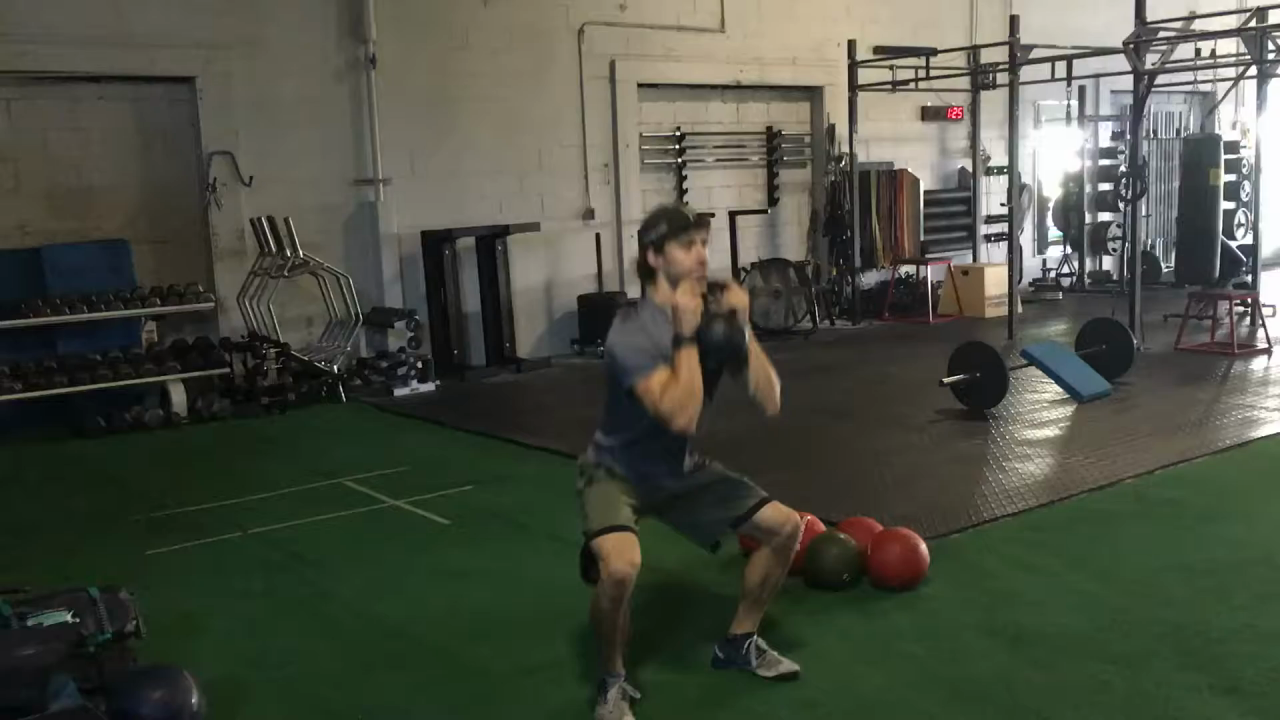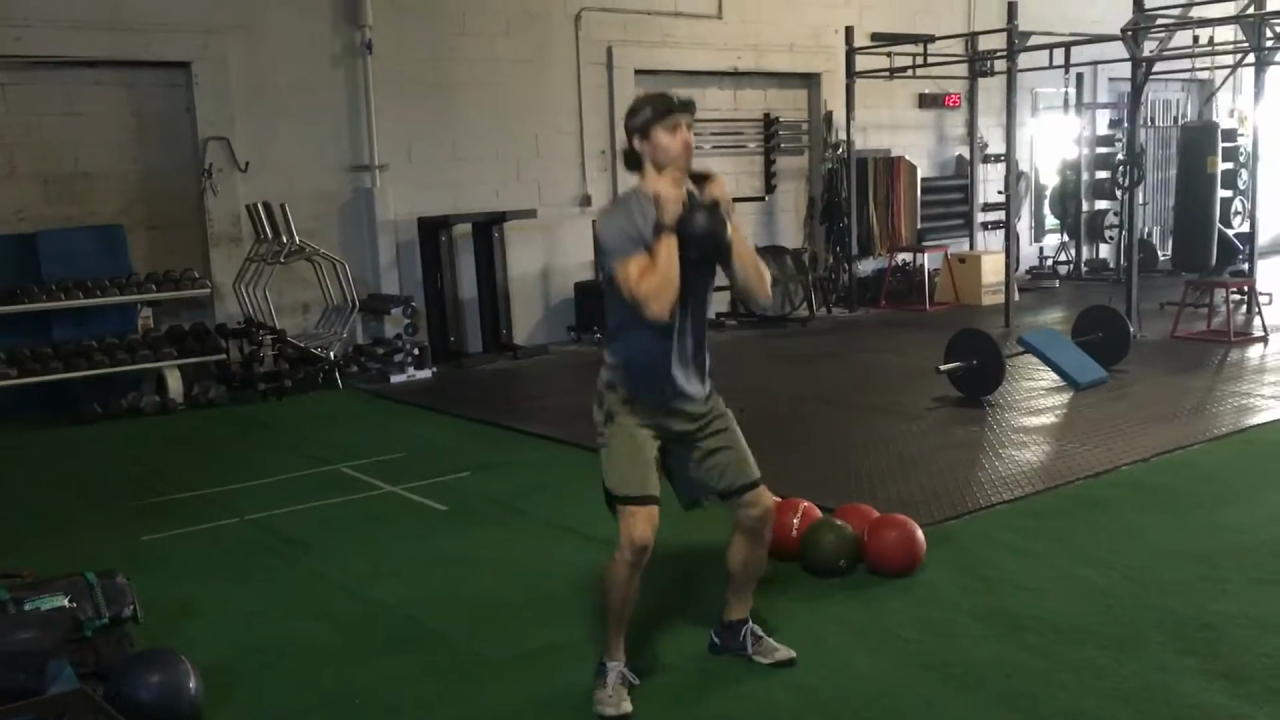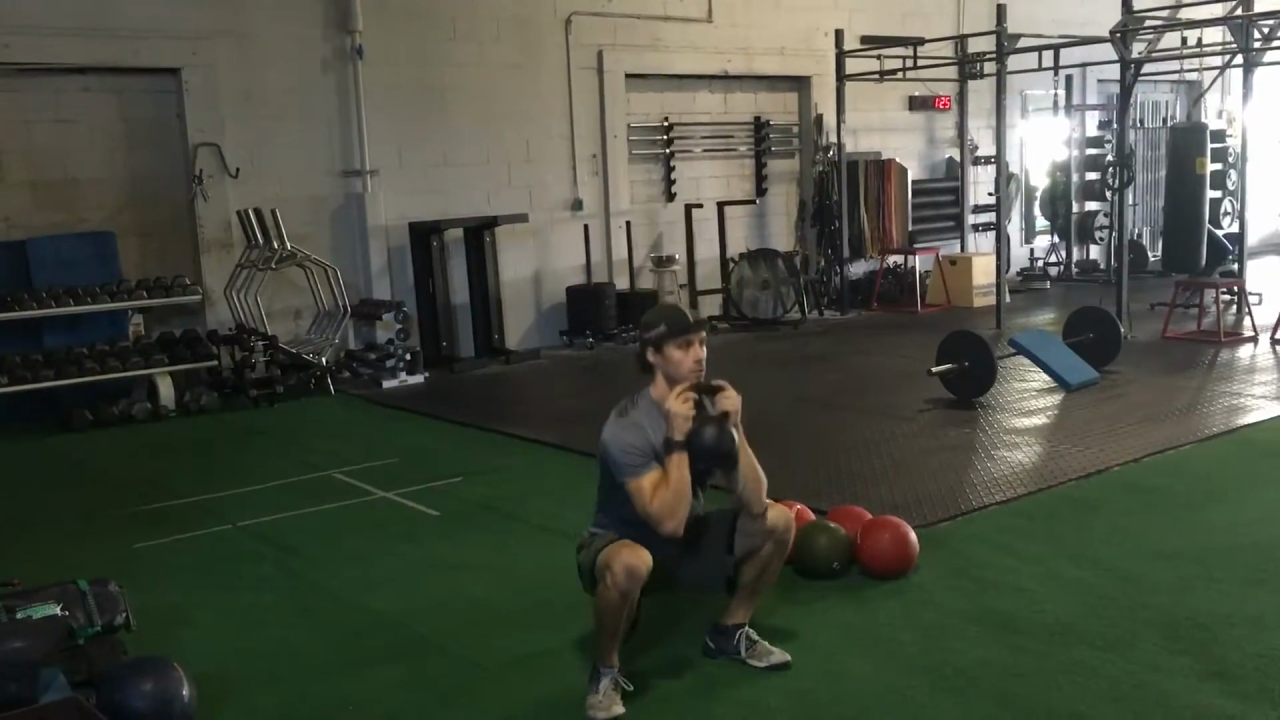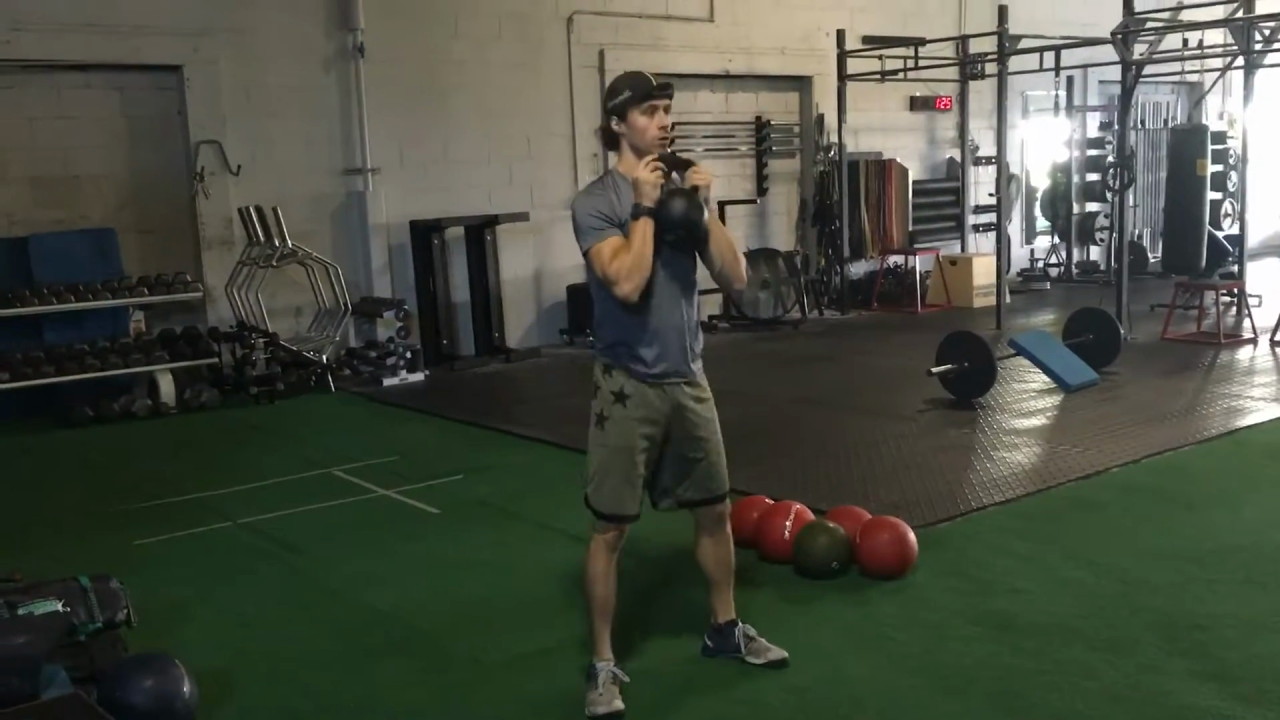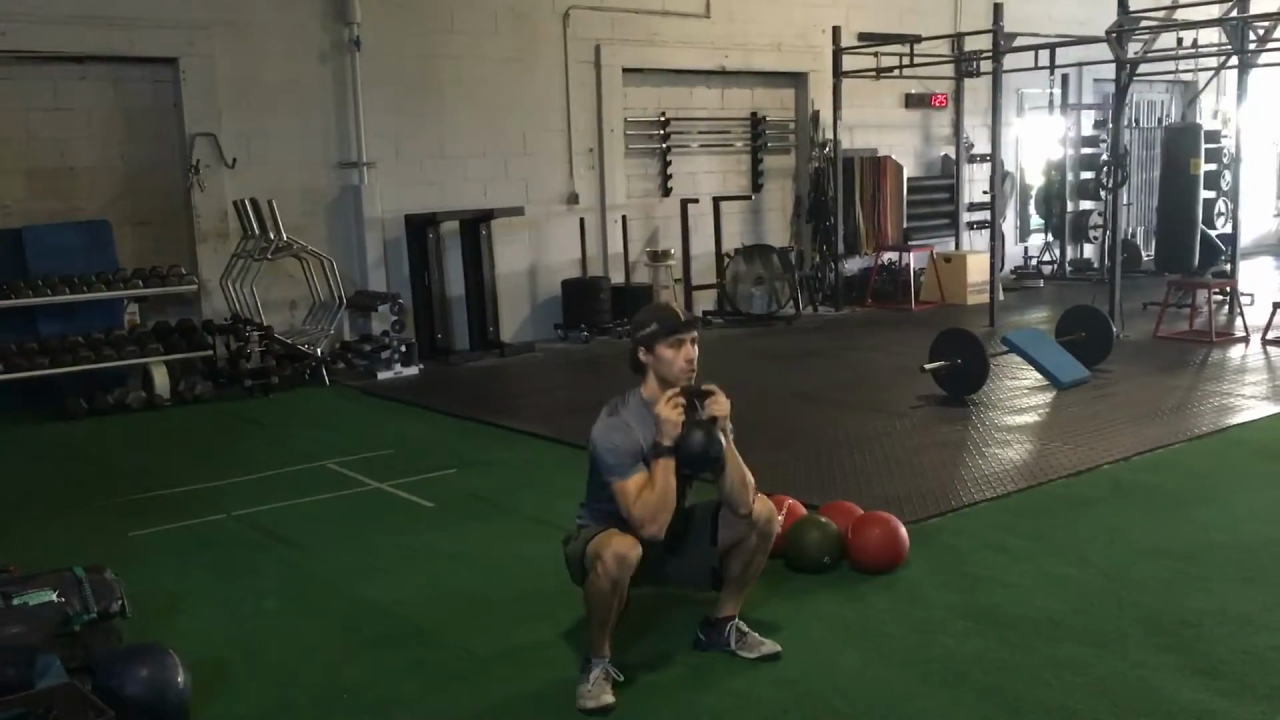
dt=1s
person 1, frame 1
left shoulder: (716, 316)
right shoulder: (632, 332)
left elbow: (770, 401)
right elbow: (681, 418)
left wrist: (742, 325)
right wrist: (685, 335)
left hip: (681, 471)
right hip: (616, 473)
left knee: (785, 526)
right knee: (620, 566)
left ankle: (739, 641)
person 1, frame 2
left shoulder: (703, 207)
right shoulder: (620, 219)
left elbow: (760, 292)
right elbow: (655, 303)
left wrist: (727, 220)
right wrist: (667, 223)
left hip: (697, 396)
right hip: (632, 398)
left knee: (757, 511)
right knee: (639, 536)
left ankle: (734, 628)
right ankle: (613, 666)
person 1, frame 3
left shoulder: (712, 409)
right shoulder: (627, 429)
left elbow: (756, 505)
right elbow: (669, 521)
left wrist: (735, 428)
right wrist: (677, 438)
left hip: (684, 543)
right hip: (616, 544)
left knee: (779, 523)
right knee: (631, 566)
left ankle: (729, 632)
right ankle: (605, 672)
person 1, frame 4
left shoulder: (681, 188)
right shoulder: (596, 201)
left elbow: (734, 278)
right elbow: (626, 284)
left wrist: (703, 208)
right wrist: (644, 206)
left hip: (689, 381)
right hip: (629, 386)
left knee: (714, 513)
right knee: (610, 530)
left ankle: (726, 631)
right ankle: (603, 667)
person 1, frame 5
left shoulder: (701, 407)
right shoulder: (617, 426)
left elbow: (741, 500)
right elbow: (649, 526)
left wrist: (723, 433)
right wrist: (666, 442)
left hip: (672, 532)
right hip: (604, 533)
left knee: (761, 516)
right knee: (622, 555)
left ankle: (720, 625)
right ankle: (597, 662)
